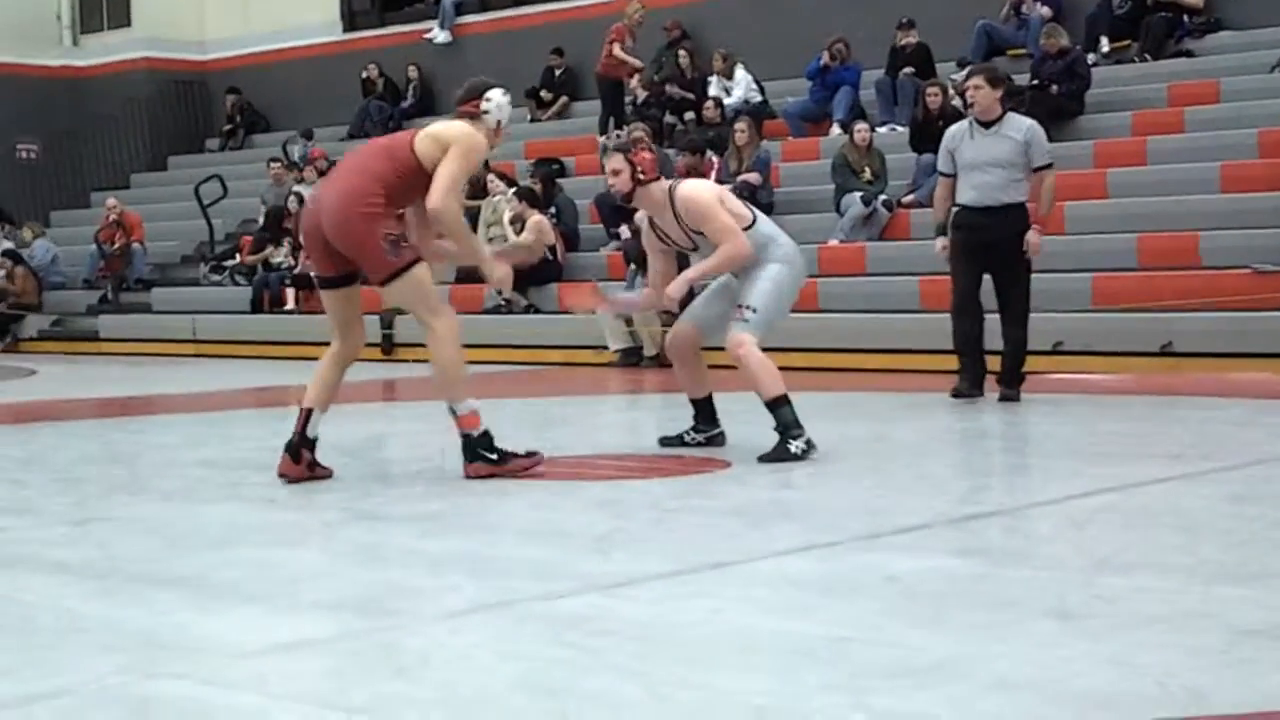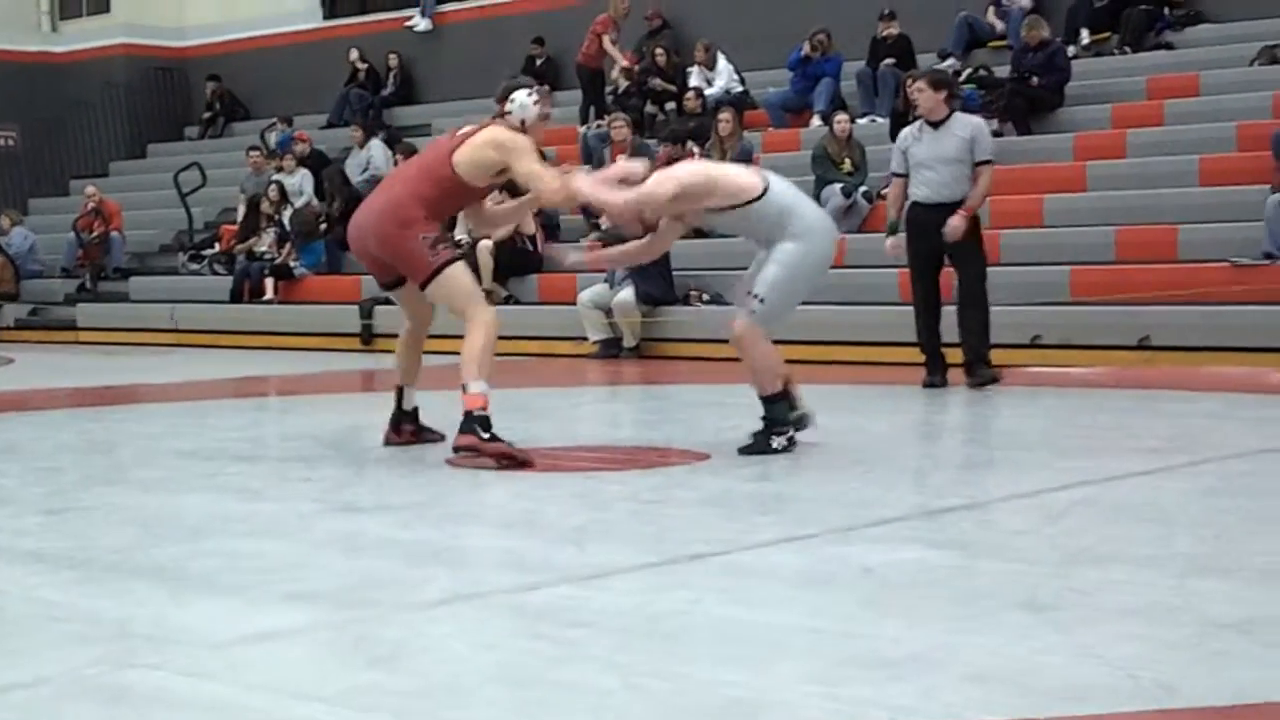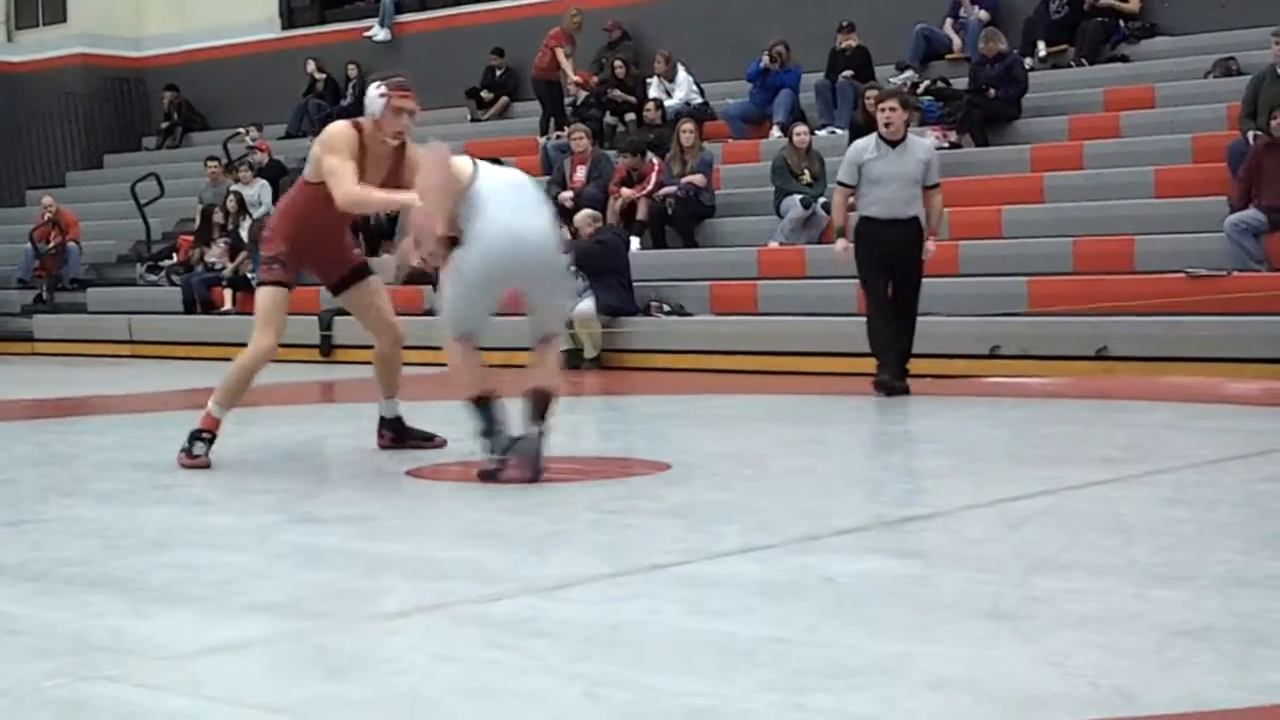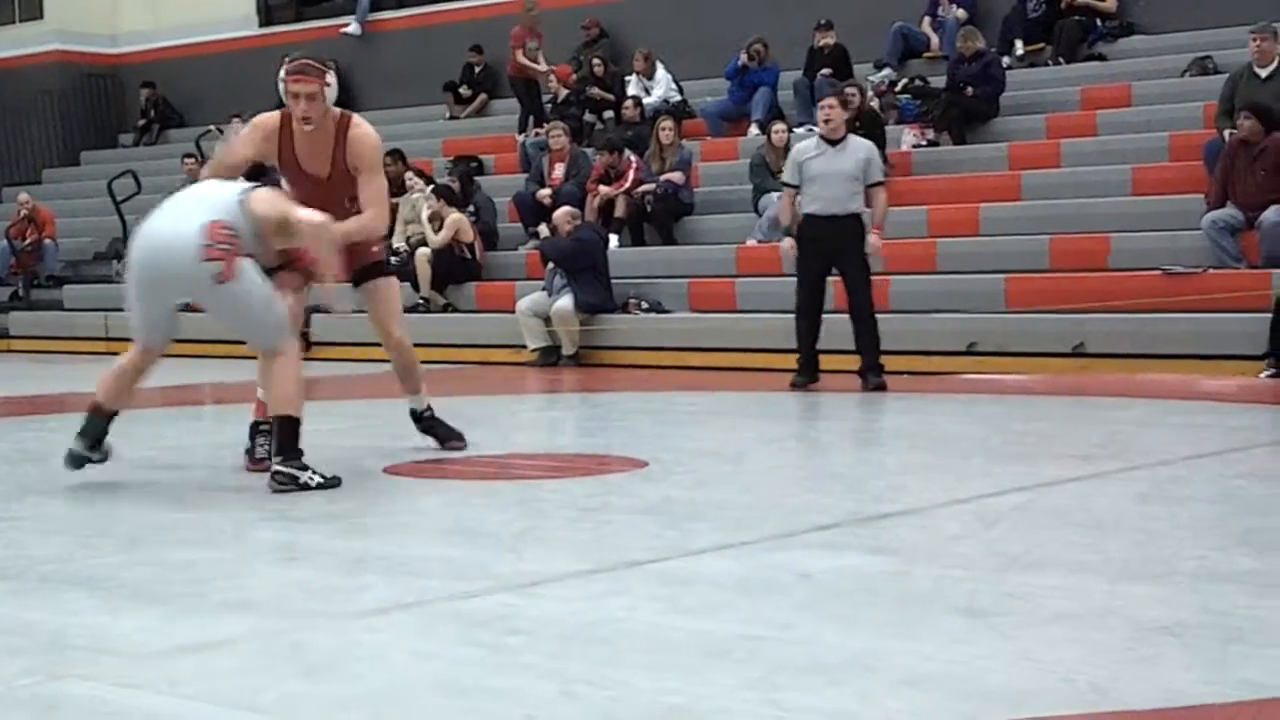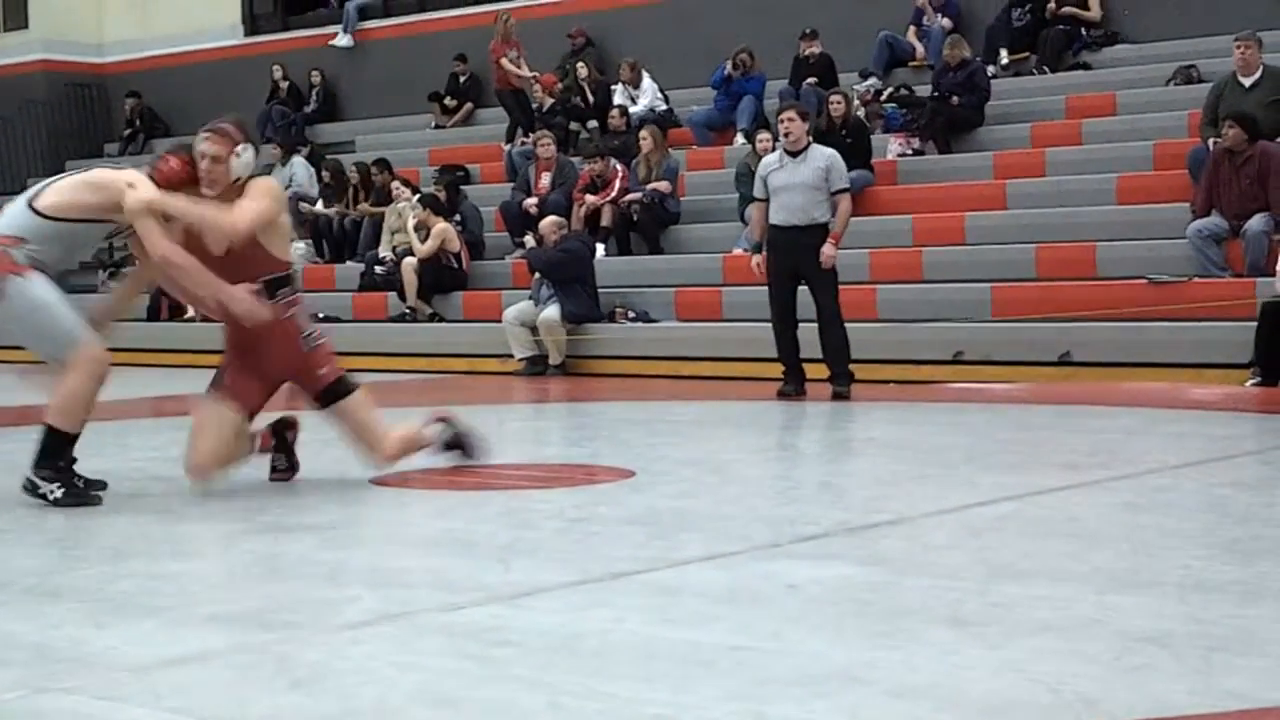
dt=0.7s
person 1, frame 1
left shoulder: (433, 141)
right shoulder: (470, 139)
left elbow: (418, 243)
right elbow: (439, 206)
left wrist: (479, 258)
right wrist: (484, 259)
left hip: (318, 209)
right hip: (357, 209)
left knee: (347, 341)
right knee: (440, 319)
left ankle: (298, 452)
right ankle: (479, 448)
person 1, frame 2
left shoulder: (471, 137)
right shoulder: (508, 143)
left elbow: (487, 219)
right elbow: (558, 193)
left wrist: (533, 199)
left hip: (365, 224)
right hip: (402, 225)
left knee: (421, 317)
right knee: (481, 317)
left ankle: (404, 420)
right ankle: (474, 427)
person 1, frame 3
left shoulder: (409, 157)
right shoulder: (340, 136)
right elbow: (347, 198)
right wrist: (406, 199)
left hip: (332, 242)
right hip: (285, 238)
left knee: (390, 331)
right knee: (265, 345)
left ankle: (392, 425)
right ankle: (203, 432)
person 1, frame 4
left shoulder: (360, 136)
right shoulder: (267, 128)
left elbow: (378, 219)
right elbow: (212, 180)
left hip: (357, 232)
left knee: (396, 337)
left ankle: (423, 415)
right ankle: (263, 427)
person 1, frame 5
left shoulder: (263, 193)
right shoulder: (189, 207)
left elbow: (232, 228)
left wrist: (160, 200)
left hip: (294, 340)
right hip: (245, 348)
left knee: (384, 451)
right knee: (201, 466)
left ankle: (440, 430)
right ankle: (272, 437)
person 2, frame 1
left shoulder: (690, 196)
right shoulder: (651, 228)
left elbow: (741, 247)
right elbow: (657, 296)
left wrist: (687, 279)
right wrist: (612, 303)
left hip: (777, 261)
right hip: (742, 272)
left knee: (740, 343)
right knee: (679, 341)
left ankle: (794, 434)
right ankle: (707, 426)
person 2, frame 2
left shoulder: (674, 182)
right shoulder: (679, 208)
left elbow: (620, 203)
right elbow: (644, 251)
left wrist: (582, 184)
right wrist: (582, 259)
left hip: (807, 235)
right hip: (791, 237)
left knee: (746, 332)
right knee: (748, 331)
left ankle: (780, 428)
right ankle: (787, 413)
person 2, frame 3
left shoulder: (455, 169)
right shoulder: (520, 178)
left elbow: (434, 157)
left wrist: (427, 225)
left hip: (493, 243)
right hip: (545, 246)
left knee: (459, 341)
right knee: (547, 340)
left ankle: (497, 437)
right ankle: (534, 431)
person 2, frame 4
left shoulder: (217, 191)
right shoulder: (287, 215)
right elbow: (318, 224)
left hip: (148, 248)
right hip: (206, 251)
left knee: (147, 349)
right knee: (283, 351)
left ankle: (88, 442)
right ankle: (287, 462)
person 2, frame 5
left shoulder: (132, 187)
right shoulder: (132, 184)
right elbow: (159, 252)
right wrist: (227, 292)
left knee: (86, 363)
right knee: (89, 360)
left ankle: (57, 469)
right ankle: (43, 473)
person 3, frame 1
left shoulder: (1027, 130)
right shoulder: (954, 134)
left elbow: (1046, 181)
right elbow: (945, 186)
left wrist: (1037, 226)
right wrist: (941, 230)
left hip: (1011, 222)
right hip: (968, 223)
left knee: (1014, 305)
right knee: (963, 301)
left ankle: (1011, 380)
right ankle: (971, 375)
person 3, frame 2
left shoulder: (973, 127)
right shoulder: (907, 137)
left elbow: (984, 176)
right elbow: (897, 186)
left wrist: (964, 214)
right wrist: (892, 229)
left hip: (960, 217)
right hip: (921, 219)
left knee: (973, 289)
right knee: (925, 297)
left ankle: (977, 363)
right ankle: (935, 367)
person 3, frame 3
left shoulder: (925, 150)
right shoulder: (859, 150)
left elbow: (933, 196)
right elbow: (841, 195)
left wrist: (931, 236)
right wrist: (842, 234)
left hip: (909, 232)
right hip: (871, 231)
left knee: (906, 305)
right knee: (877, 303)
left ankle: (898, 371)
right ankle: (885, 369)
person 3, frame 4
left shoulder: (865, 149)
right shoulder: (801, 151)
left elbow: (878, 194)
right elbow: (788, 197)
left wrist: (875, 230)
right wrist: (787, 233)
left hip: (849, 229)
right hip: (812, 230)
left knee: (861, 302)
right knee: (807, 304)
left ankle: (871, 370)
right ankle: (806, 368)
person 3, frame 5
left shoulder: (828, 158)
right shoulder: (767, 164)
left elbow: (844, 203)
right elbow: (759, 209)
left wrist: (832, 241)
right wrist: (756, 249)
left hip: (816, 239)
right hip: (779, 242)
left knee: (828, 310)
right knee: (782, 314)
left ankle: (841, 378)
right ankle: (793, 377)
